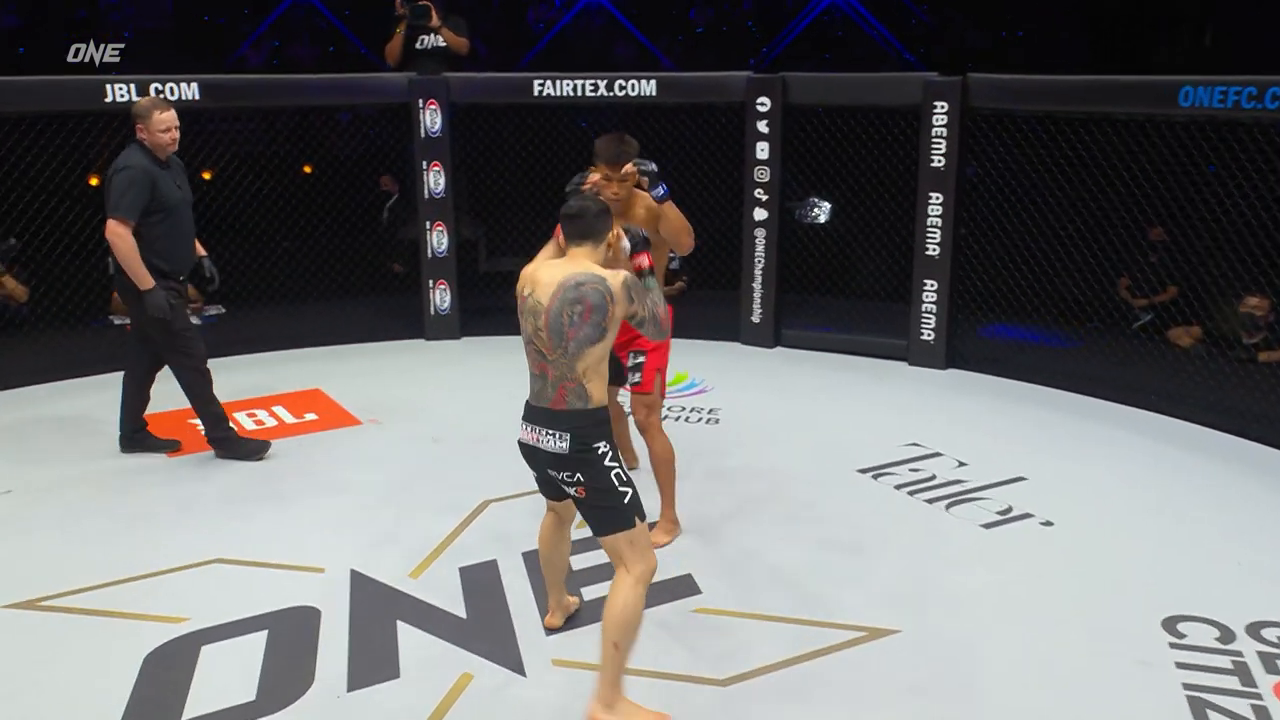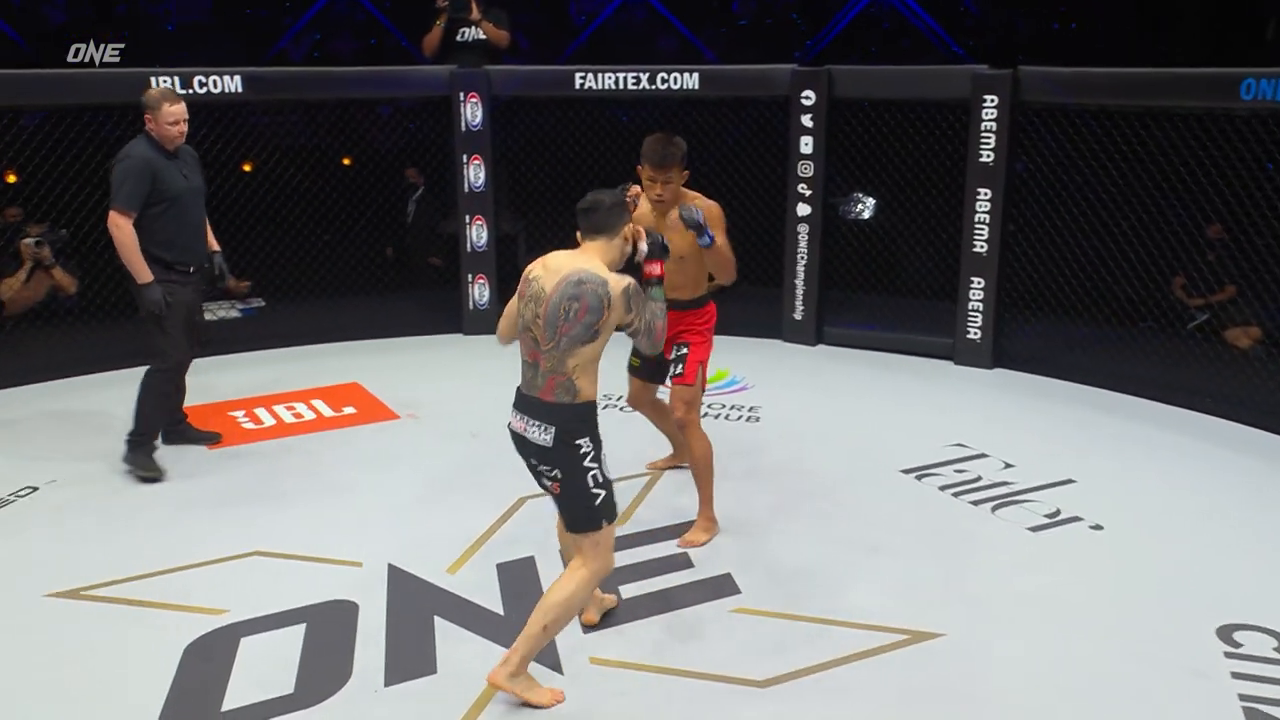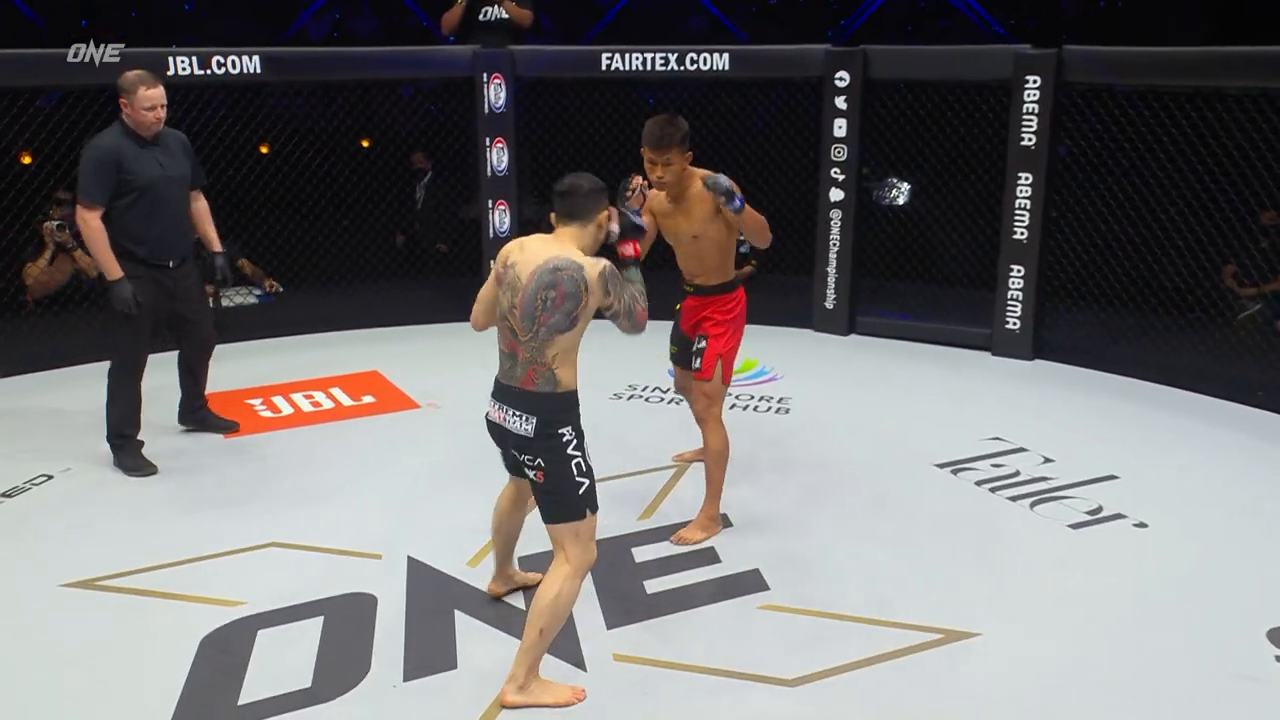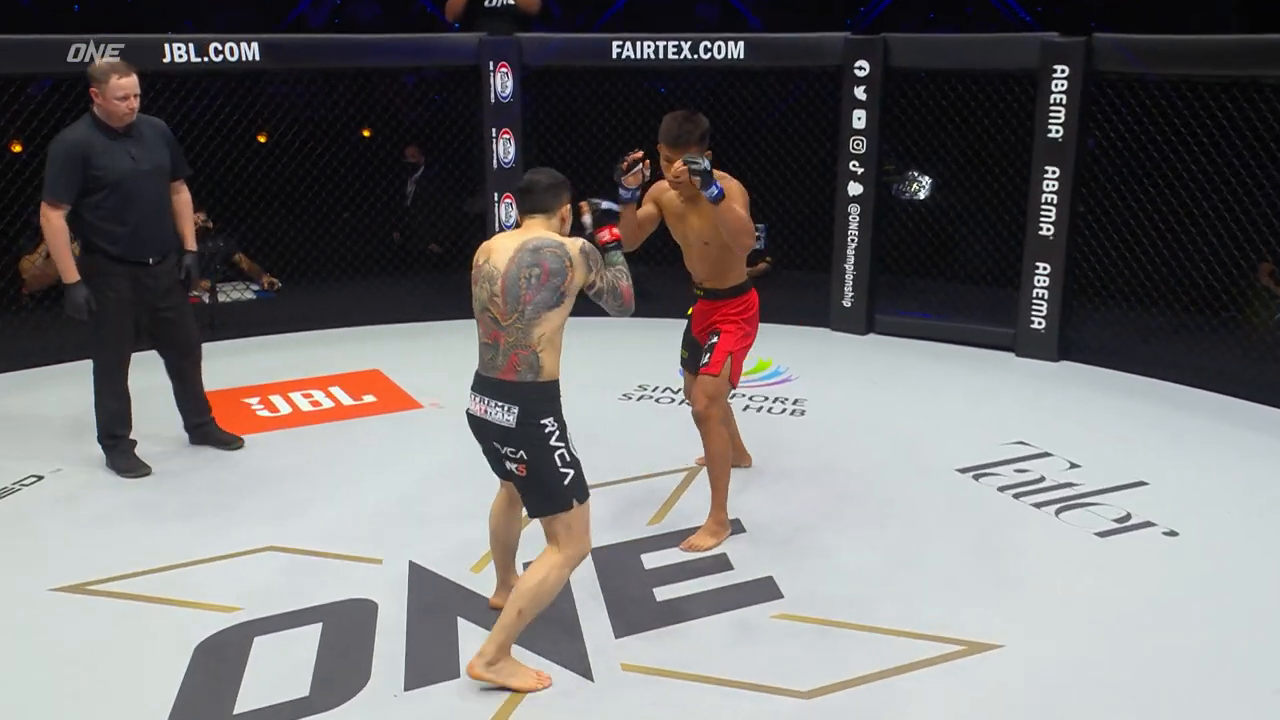
dt=0.3s
person 1, frame 1
left shoulder: (532, 277)
right shoulder: (618, 284)
right elbow: (661, 325)
left wrist: (560, 236)
right wrist: (644, 265)
left hip: (534, 429)
right hip: (584, 438)
left knee: (559, 510)
right knee: (636, 567)
left ankle: (556, 606)
person 1, frame 2
left shoulder: (540, 265)
right shoulder: (620, 290)
left elbow: (505, 334)
right elbow: (654, 342)
right wrist: (653, 272)
left hip: (523, 417)
right hip: (566, 430)
left knee: (574, 499)
right knee: (594, 563)
left ankle: (588, 602)
right ankle: (511, 672)
person 1, frame 3
left shoulder: (514, 250)
right shoulder: (594, 273)
left elbow: (479, 321)
right elbow: (635, 322)
right wrist: (629, 250)
left hip: (502, 407)
right hip: (548, 418)
left knee: (522, 485)
right knee: (577, 556)
left ankle: (503, 575)
right ankle: (522, 682)
person 1, frame 4
left shoulder: (486, 251)
right shoulder: (573, 252)
right elbow: (624, 303)
right wrist: (608, 236)
left hip: (483, 402)
right hip: (530, 413)
left knee: (514, 487)
right knee: (570, 546)
left ankle: (506, 586)
right ankle: (491, 659)
person 2, frame 1
left shoulder: (652, 206)
left elbow: (685, 245)
left wrist: (658, 189)
right wrist: (573, 202)
left knee: (646, 417)
left ankle: (669, 517)
right ankle: (626, 456)
person 2, frame 2
left shoulder: (706, 210)
right shoulder: (638, 208)
left elbow: (727, 276)
left wrist: (705, 234)
left hip: (693, 319)
left knee: (684, 415)
right knee: (640, 398)
left ankle: (706, 518)
right ankle: (682, 453)
person 2, frame 3
left shoulder: (713, 189)
right shoulder: (654, 198)
left elbow: (763, 239)
right elbow: (634, 255)
left wrist: (733, 201)
right wrist: (634, 214)
left hip: (722, 306)
right hip: (689, 300)
left knee: (707, 405)
right knee: (684, 386)
left ankle: (710, 513)
right ankle: (709, 448)
person 2, frame 4
left shoulder: (728, 188)
right shoulder: (661, 192)
left elbow: (744, 243)
right elbow: (626, 241)
left wrist: (710, 189)
right wrist: (627, 193)
left hip: (734, 309)
right hip: (702, 303)
left knee: (705, 407)
right knee: (698, 391)
left ankle: (718, 519)
right ankle: (737, 453)
person 3, frame 1
left shoulder: (172, 164)
right shoulder: (134, 169)
right elbow: (116, 232)
left wrist: (200, 254)
right wrist: (148, 288)
left hip: (166, 280)
right hip: (151, 284)
left knee: (147, 356)
right knee: (191, 358)
left ankle: (133, 433)
right ankle: (222, 437)
person 3, frame 2
left shoulder: (187, 155)
right shoulder: (136, 160)
right elbow: (119, 224)
left wrist: (215, 251)
right wrist: (145, 282)
left hip: (191, 273)
right hip: (161, 279)
left knee: (179, 355)
right knee: (167, 359)
left ankle: (173, 424)
right ankle: (139, 446)
person 3, frame 3
left shoulder: (177, 142)
right shoulder: (105, 150)
left elbow: (195, 198)
right elbow: (88, 217)
left wrist: (215, 248)
right wrist: (116, 279)
left hip: (181, 268)
right hip: (138, 274)
left knee: (200, 341)
right knee: (129, 359)
left ankle: (194, 410)
right ankle: (124, 443)
person 3, frame 4
left shoulder: (157, 131)
right shoulder: (73, 144)
left elbow: (178, 191)
right elbow: (53, 214)
left wrist: (189, 249)
right wrist: (72, 281)
left hip: (163, 264)
right hip: (110, 271)
left knee: (185, 347)
right knee: (112, 359)
left ankle: (199, 425)
right ankle: (116, 445)
